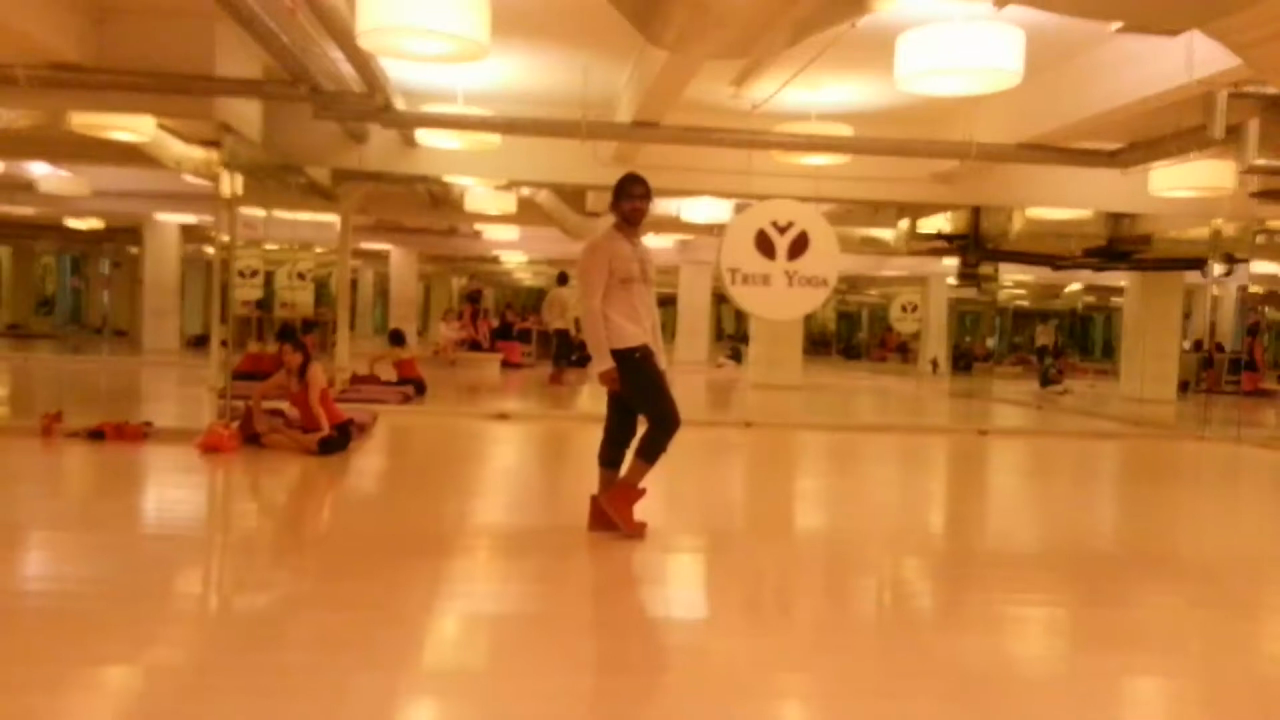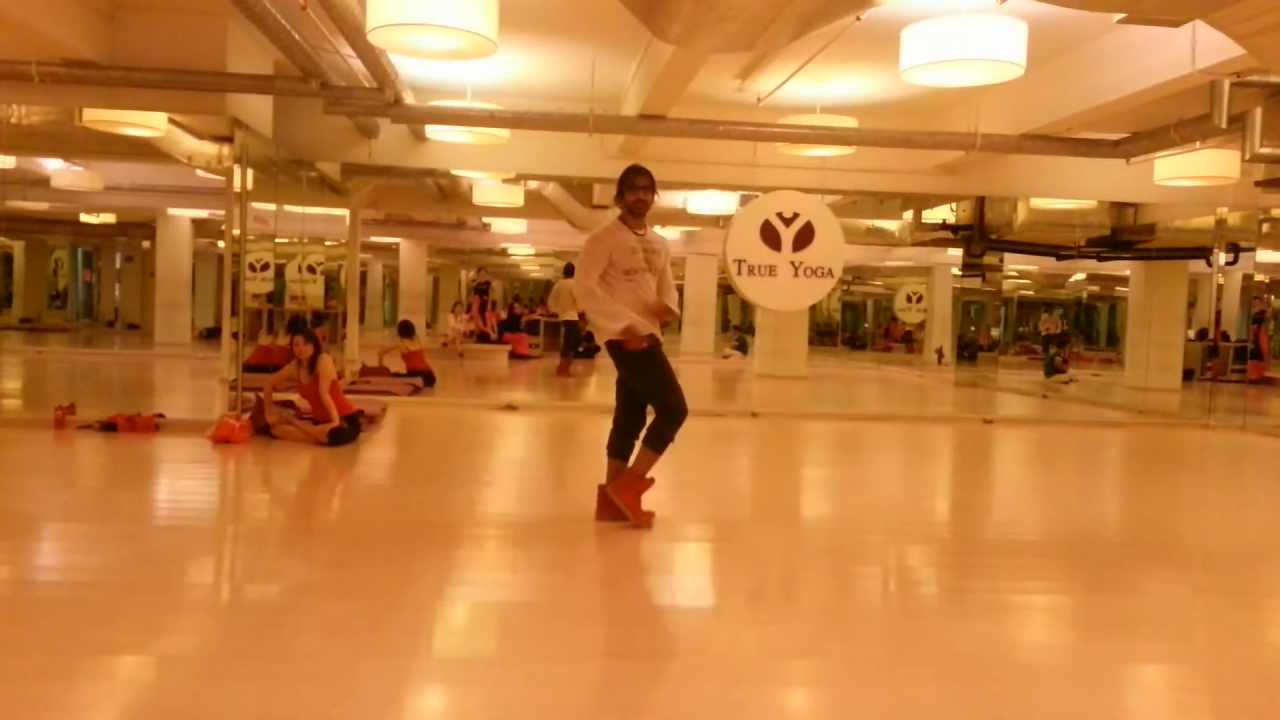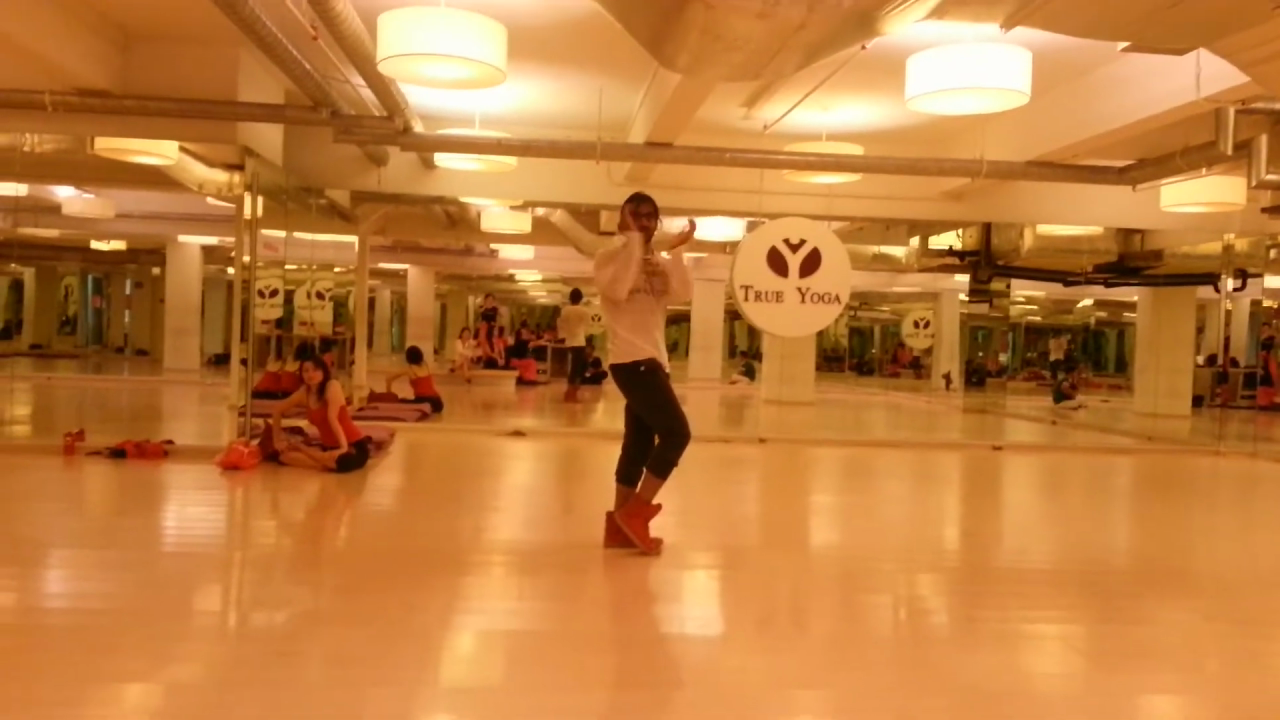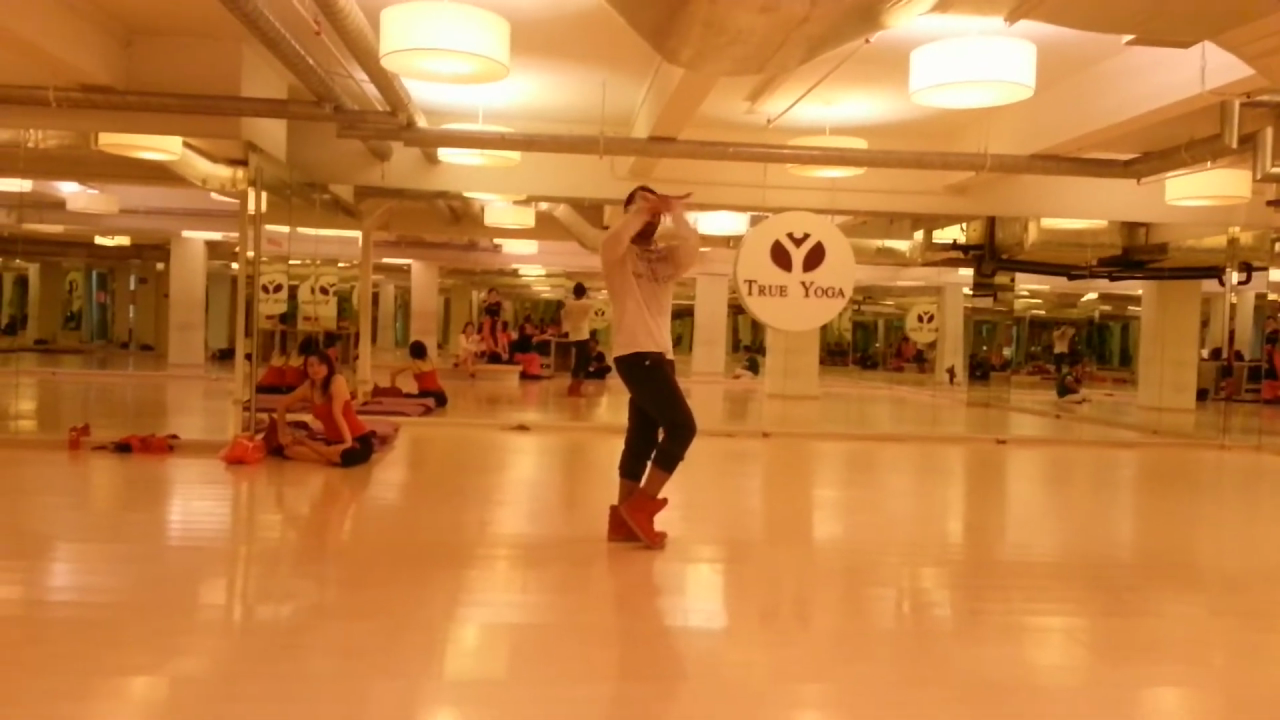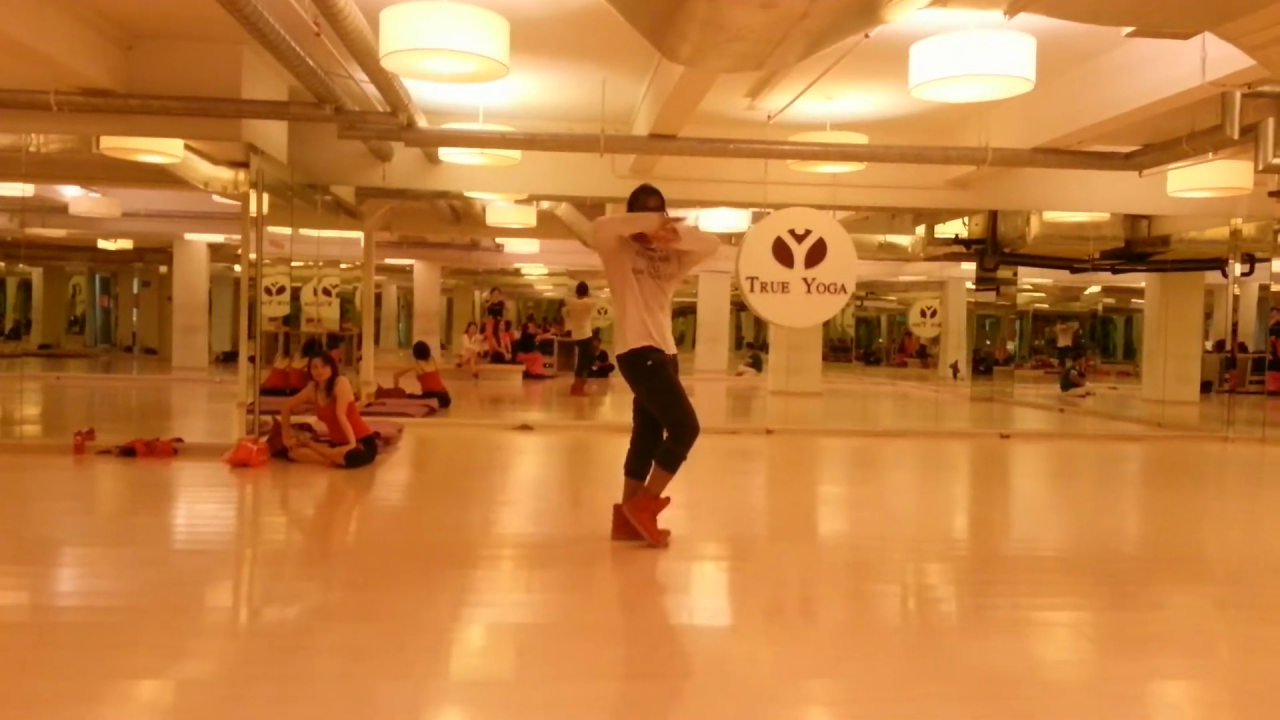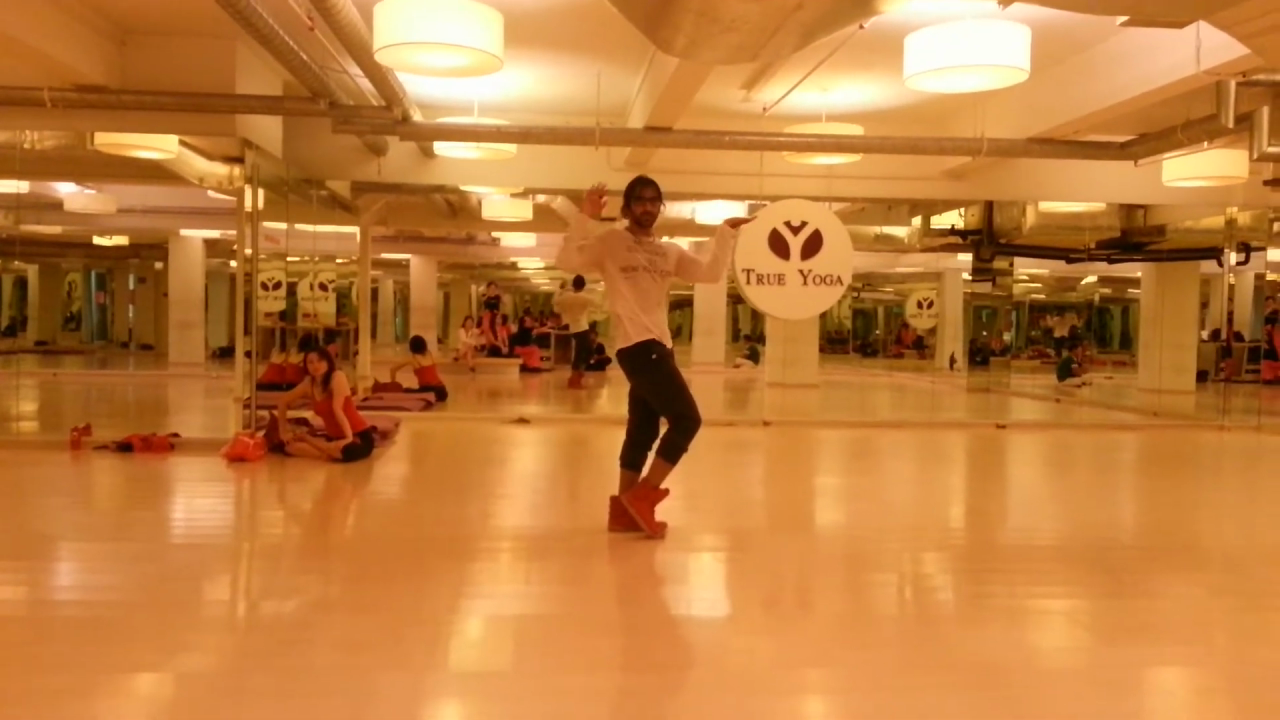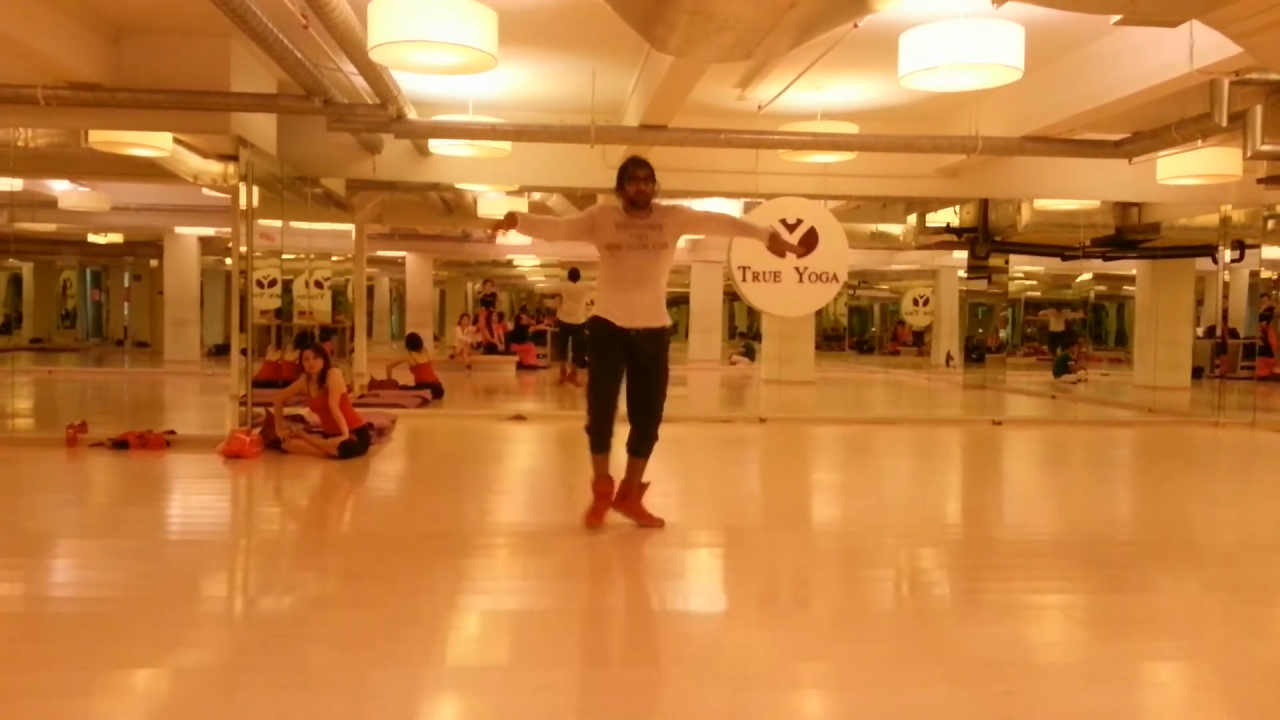
dt=0.7s
person 1, frame 1
left shoulder: (645, 253)
right shoulder: (601, 247)
right elbow: (590, 306)
left wrist: (659, 360)
right wrist: (603, 360)
left hip: (640, 350)
right hip: (621, 350)
left knee: (621, 429)
right knee: (666, 419)
left ankle: (604, 506)
right ankle: (621, 494)
person 1, frame 2
left shoulder: (659, 244)
right shoulder: (604, 238)
left elbow: (668, 287)
right elbow: (584, 287)
left wrist: (668, 307)
right wrist: (620, 326)
left hip: (647, 338)
right hip: (627, 339)
left knee: (630, 418)
right knee: (673, 408)
left ankle: (612, 494)
right ankle: (629, 486)
person 1, frame 3
left shoulder: (665, 266)
right shoulder: (609, 256)
left elbow: (682, 292)
right elbow: (616, 289)
left wrist: (680, 250)
right wrist: (630, 239)
left hip: (655, 362)
right hip: (630, 361)
left knee: (639, 444)
right knee: (676, 432)
left ankle: (619, 524)
right ankle: (636, 510)
person 1, frame 4
left shoulder: (668, 255)
right shoulder: (617, 253)
left elbow: (690, 250)
right elbow: (614, 240)
left wrist: (673, 210)
right wrist: (643, 208)
left hip: (661, 355)
right hip: (637, 354)
left knee: (642, 439)
right knee: (682, 427)
left ankle: (623, 516)
right ankle: (641, 507)
person 1, frame 5
left shoulder: (674, 256)
right shoulder: (618, 249)
left elbow: (708, 245)
right elbow: (602, 229)
left wrist: (673, 234)
right wrist: (649, 225)
left hip: (664, 353)
right hip: (638, 353)
left knee: (648, 437)
right knee: (685, 427)
left ankle: (627, 516)
right ankle: (644, 504)
person 1, frame 6
left shoulder: (670, 252)
right shoulder: (611, 240)
left elbow: (712, 274)
right elbow: (569, 261)
left wrist: (726, 232)
right wrist: (585, 217)
left hip: (659, 346)
right hip: (637, 346)
left knee: (643, 430)
right knee: (686, 418)
left ankle: (624, 508)
right ankle: (643, 495)
person 1, frame 7
left shoulder: (673, 217)
right shoulder: (602, 216)
left elbow: (720, 224)
right elbow: (556, 230)
left wrist: (764, 234)
right wrist: (520, 220)
left hip: (652, 329)
right hip: (607, 325)
left knee: (648, 417)
right knee: (601, 408)
left ankle: (629, 493)
right ankle: (603, 489)
